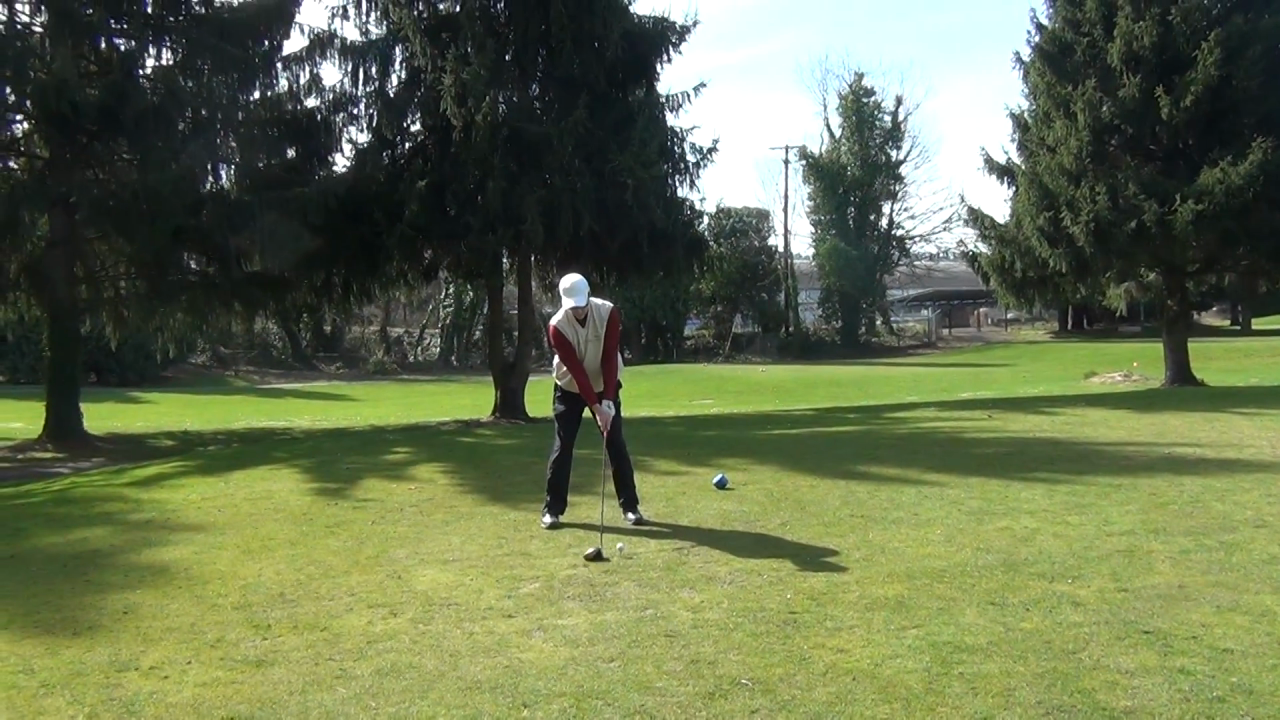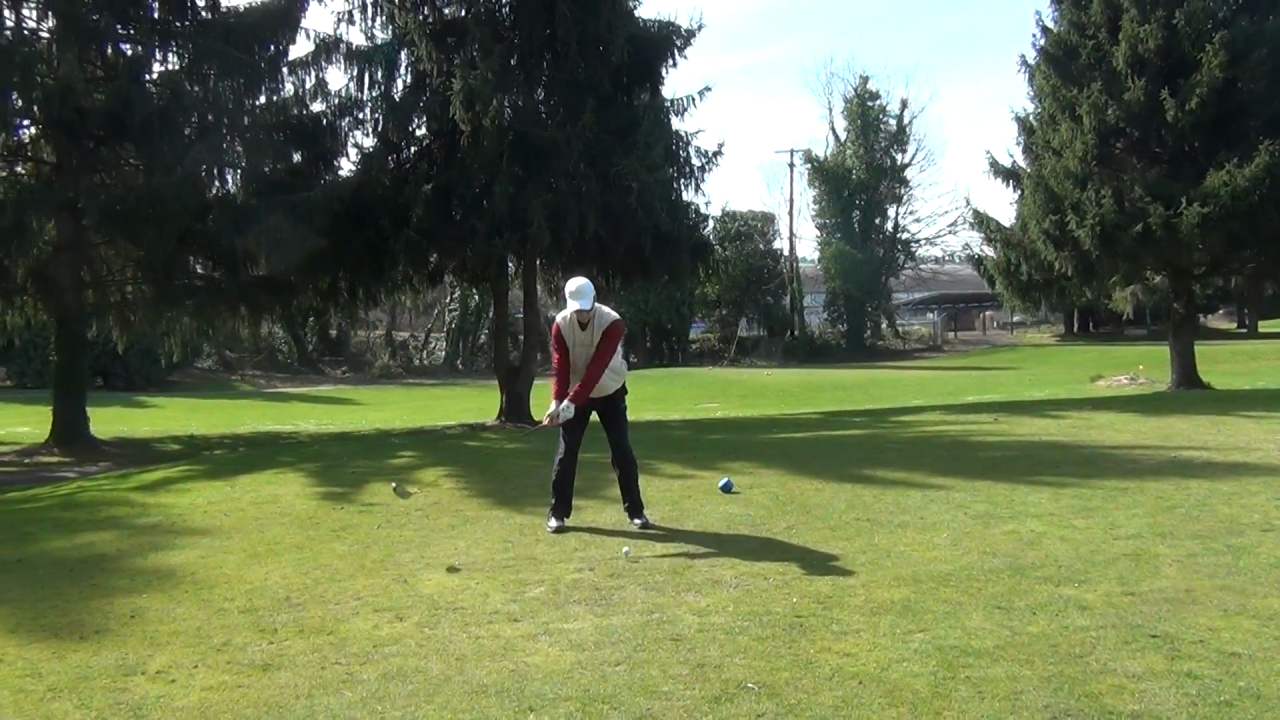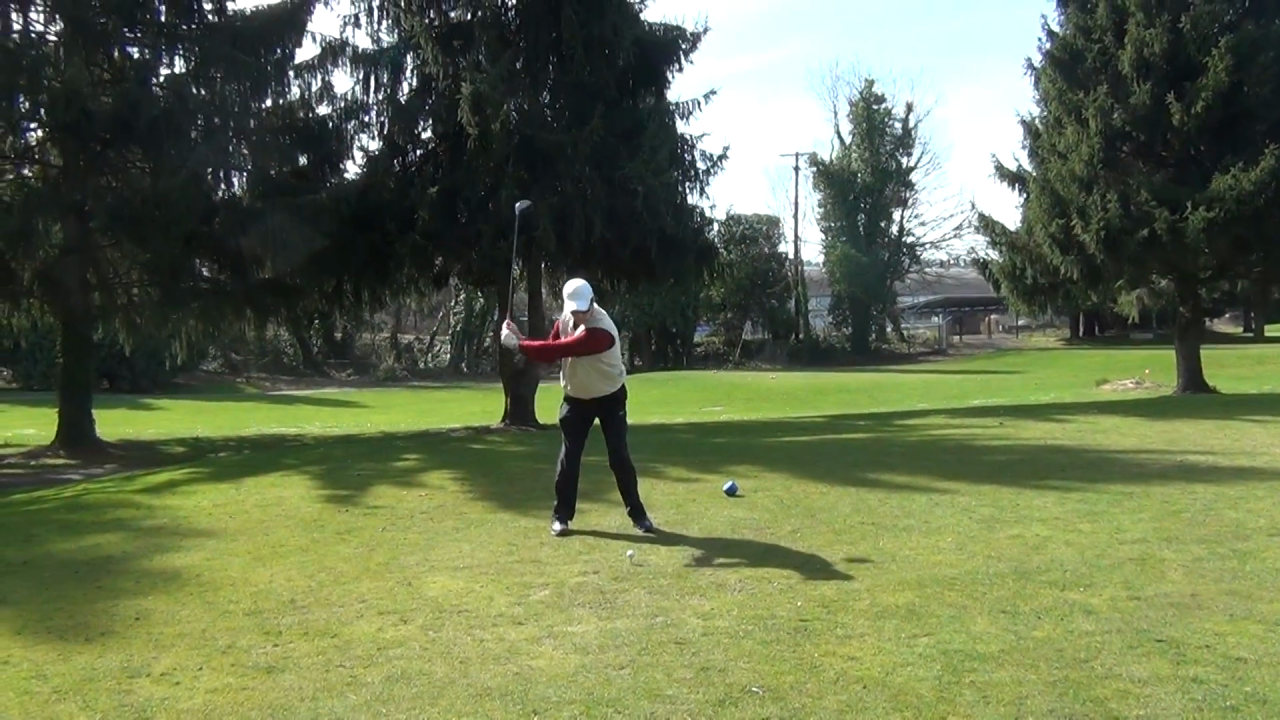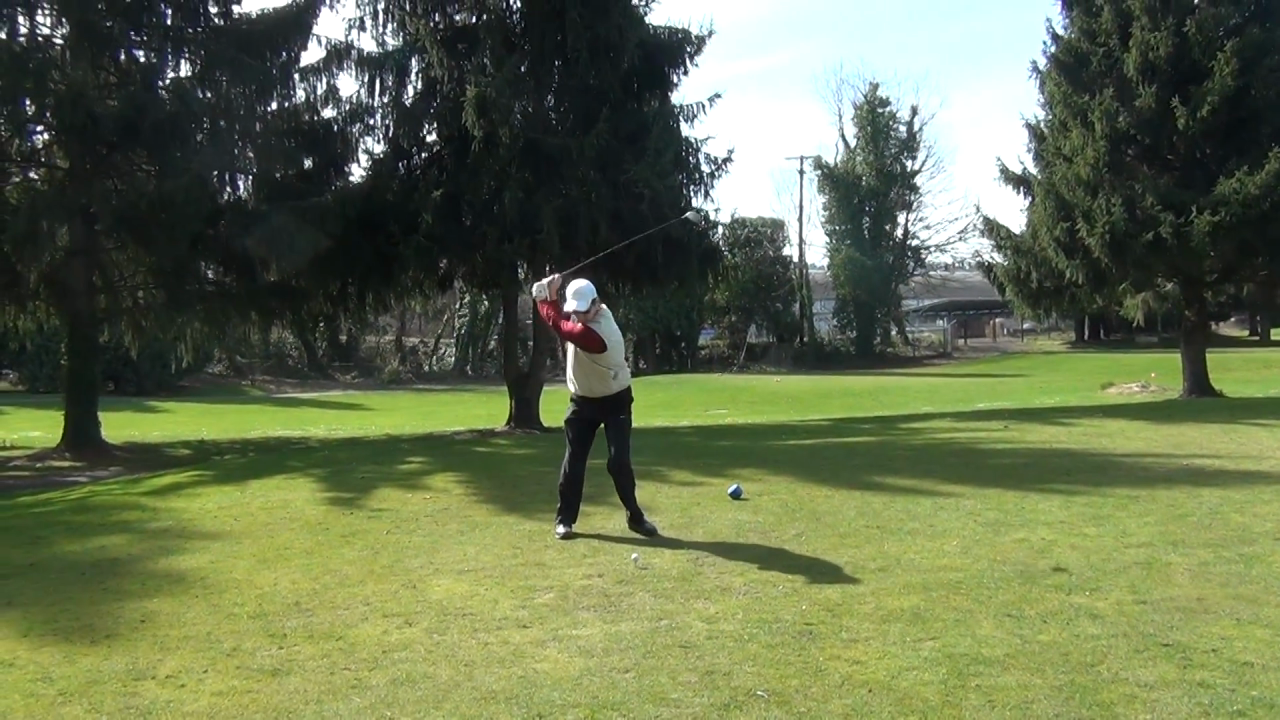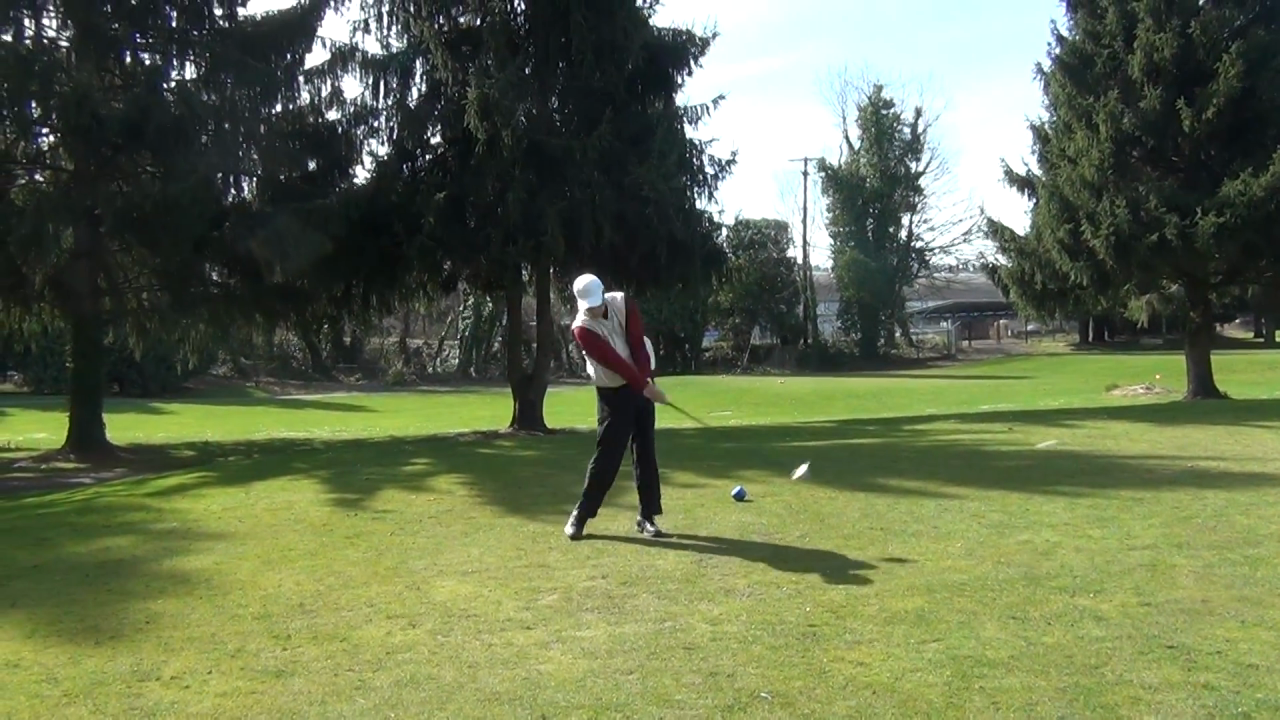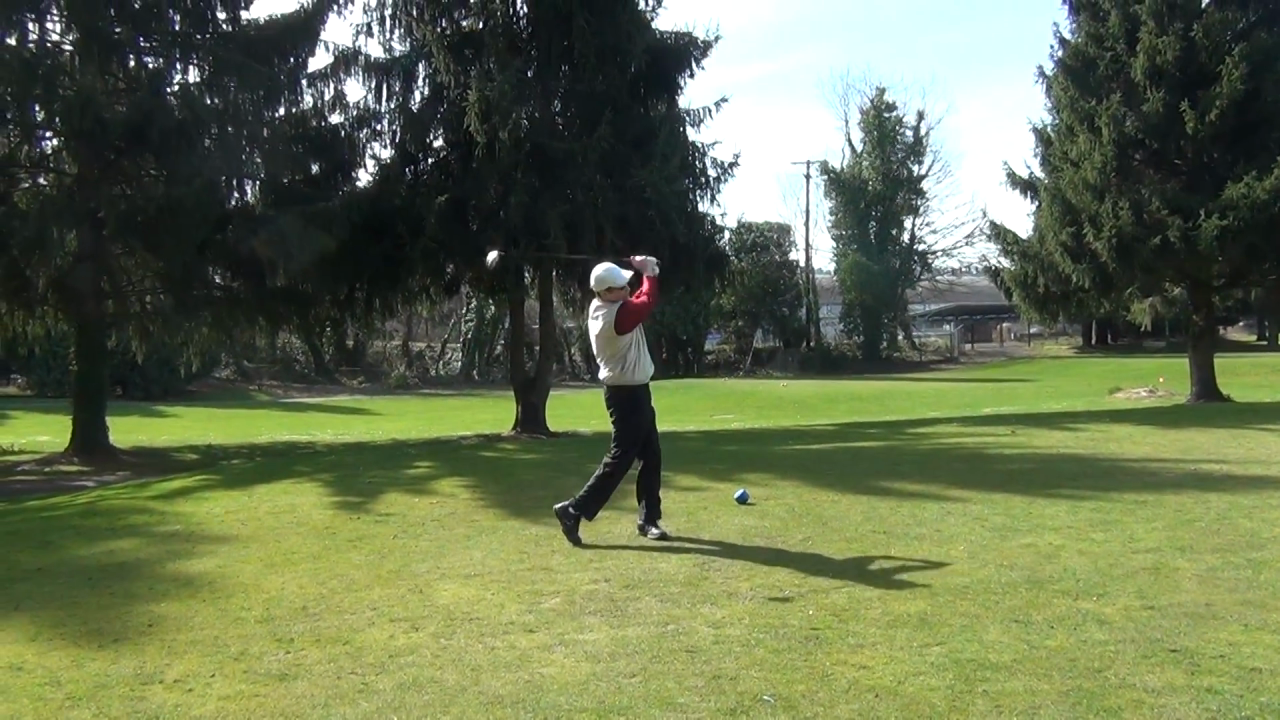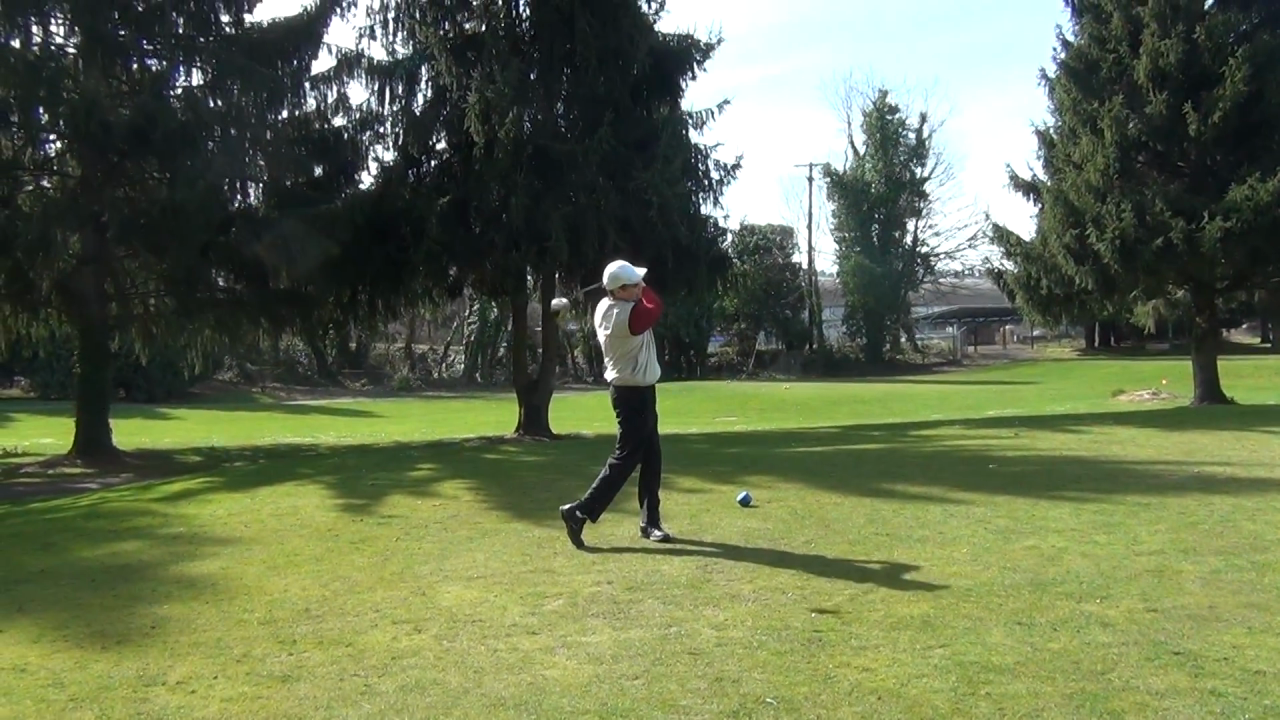
dt=0.3s
person 1, frame 1
left shoulder: (608, 313)
right shoulder: (557, 326)
left elbow: (610, 359)
right elbow: (575, 369)
left wrist: (607, 400)
right wrist: (595, 407)
left hip: (605, 387)
right hip: (569, 390)
left knee: (616, 446)
right knee: (563, 447)
left ankle: (630, 505)
right ankle: (552, 508)
person 1, frame 2
left shoulder: (612, 323)
right shoulder: (561, 324)
left elbow: (596, 368)
right elbow: (560, 366)
left wrist: (572, 402)
right wrist: (557, 403)
left hip: (610, 393)
right hip: (572, 396)
left knee: (623, 453)
right knee: (566, 452)
left ankle: (635, 510)
right ankle: (558, 512)
person 1, frame 3
left shoulder: (601, 332)
right shoulder: (565, 319)
left elbow: (555, 350)
right elbow: (551, 351)
left wrist: (517, 345)
right wrist: (520, 339)
left hip: (610, 398)
right hip: (576, 398)
left knee: (619, 457)
right knee: (569, 457)
left ankle: (637, 513)
right ankle: (561, 515)
person 1, frame 4
left shoulder: (595, 333)
right shoulder: (578, 315)
left elbow: (560, 325)
left wrist: (543, 300)
right wrist: (551, 296)
left hip: (614, 400)
right hip: (583, 400)
left knee: (618, 462)
right knee: (573, 460)
left ankle: (635, 517)
right ankle: (565, 518)
person 1, frame 5
left shoulder: (620, 302)
right shoulder: (582, 328)
left elbow: (636, 343)
right elbow: (613, 361)
left wrist: (646, 379)
right wrist: (642, 384)
left hip: (643, 388)
right hip: (613, 393)
left knee: (646, 455)
right knee: (607, 457)
left ankle: (647, 515)
right ankle: (581, 514)
person 1, frame 6
left shoulder: (603, 306)
right shoulder: (618, 315)
left elbow: (638, 300)
right elbow: (647, 300)
left wrist: (645, 270)
right wrist: (648, 273)
left hip: (633, 389)
right hip: (626, 393)
left knee: (651, 455)
right knee: (621, 457)
left ankle: (648, 518)
right ankle: (573, 510)
person 1, frame 7
left shoulder: (605, 307)
right shoulder: (630, 315)
left elbow: (645, 305)
right elbow: (655, 307)
left wrist: (637, 285)
right wrist: (642, 288)
left hip: (632, 389)
right hip: (633, 393)
left knee: (651, 457)
right knee: (625, 458)
left ankle: (650, 521)
right ankle: (579, 512)
